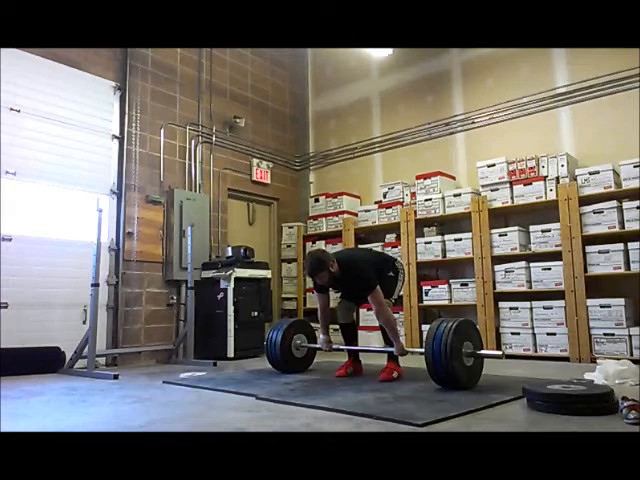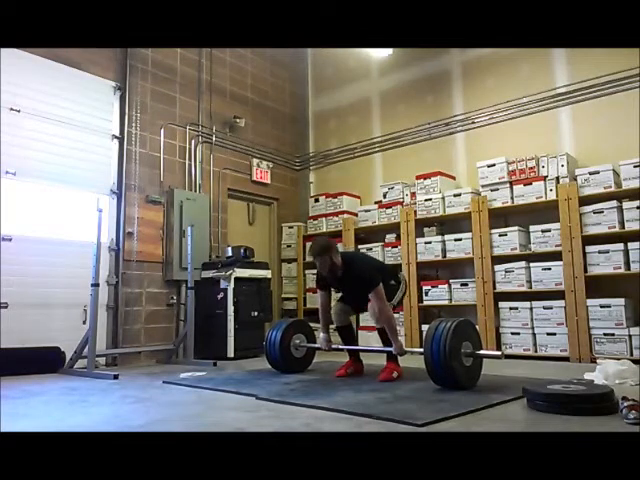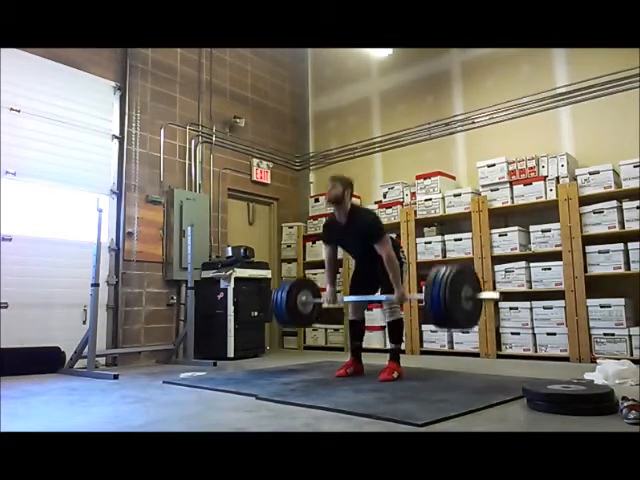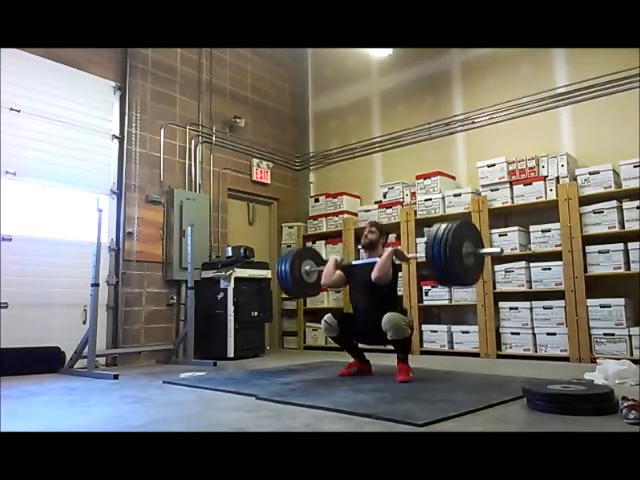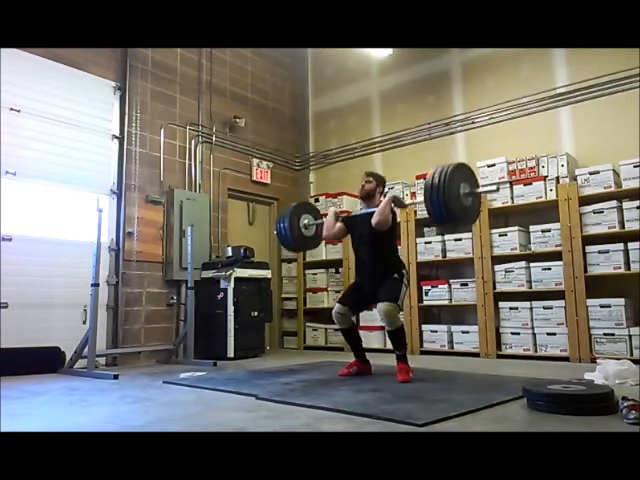
dt=1s
person 1, frame 1
left shoulder: (358, 270)
right shoulder: (321, 274)
left elbow: (379, 308)
right elbow: (323, 307)
left wrist: (397, 342)
right wrist: (324, 335)
left hip: (390, 270)
left knee: (382, 306)
right knee: (343, 309)
left ankle: (393, 363)
right ankle: (354, 361)
person 1, frame 2
left shoulder: (361, 267)
right shoulder: (322, 274)
left elbow: (381, 306)
right elbow: (324, 304)
left wrist: (396, 341)
right wrist: (324, 333)
left hip: (391, 283)
left knee: (375, 310)
right knee: (337, 311)
left ankle: (392, 363)
right ankle: (354, 361)
person 1, frame 3
left shoulder: (365, 218)
right shoulder: (330, 225)
left elbow: (387, 253)
right elbow: (330, 257)
left wrist: (398, 288)
right wrist: (330, 287)
left hip: (390, 258)
right hip: (364, 264)
left knee: (390, 304)
right knee: (354, 307)
left ankle: (394, 363)
right ankle: (355, 361)
person 1, frame 4
left shoulder: (388, 264)
right shoulder: (353, 267)
left elbow: (378, 277)
right elbow: (326, 282)
left wrist: (389, 253)
right wrist: (333, 261)
left hip: (389, 322)
right hip: (364, 327)
left knee: (392, 320)
right knee: (329, 322)
left ankle: (403, 364)
right ankle: (361, 362)
person 1, frame 5
left shoulder: (386, 211)
right shoulder: (353, 218)
left elbow: (377, 222)
right elbow: (328, 233)
left wrist: (389, 200)
right wrist: (332, 214)
left hip: (391, 274)
right hip: (365, 278)
left knee: (387, 310)
right knee: (340, 312)
left ankle: (402, 364)
right ankle: (361, 361)
